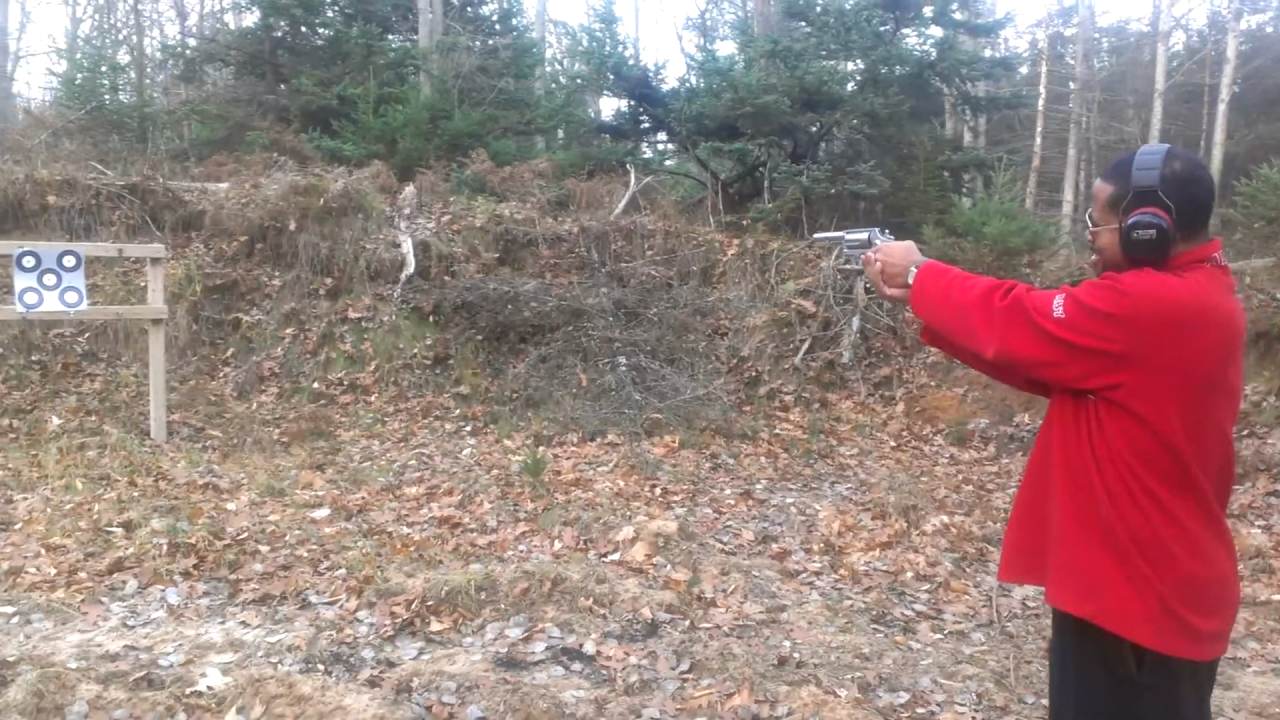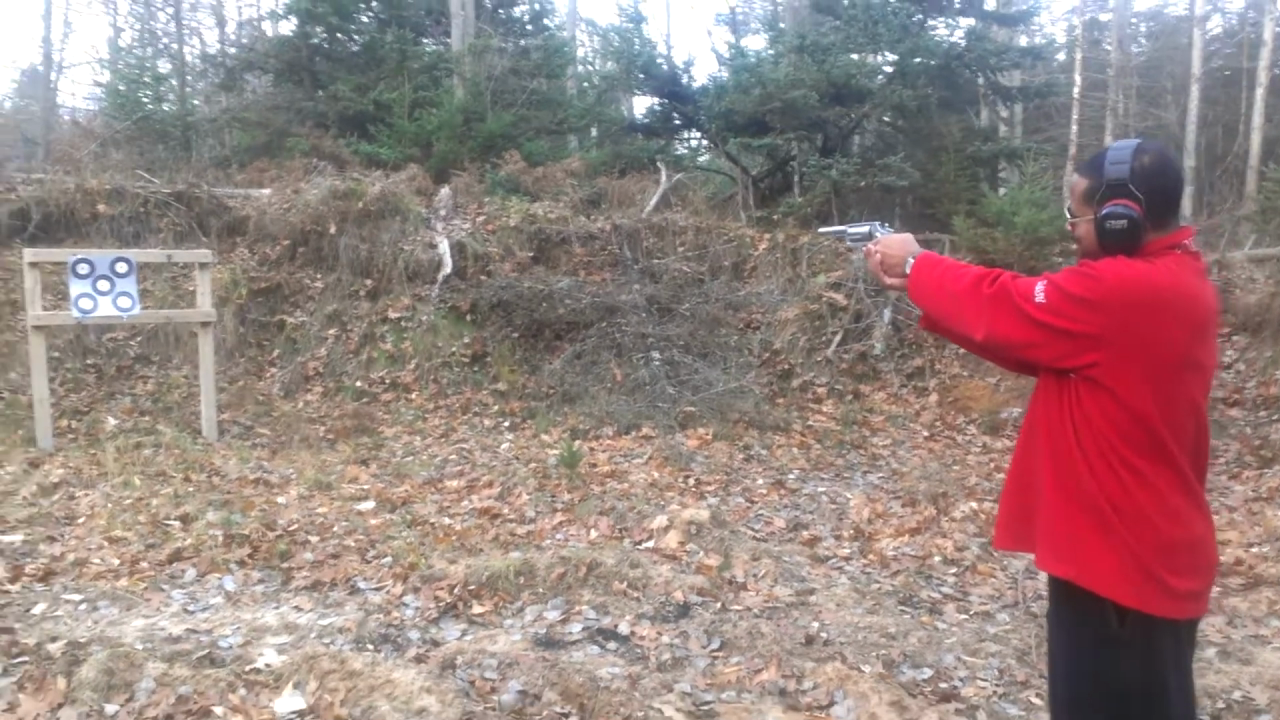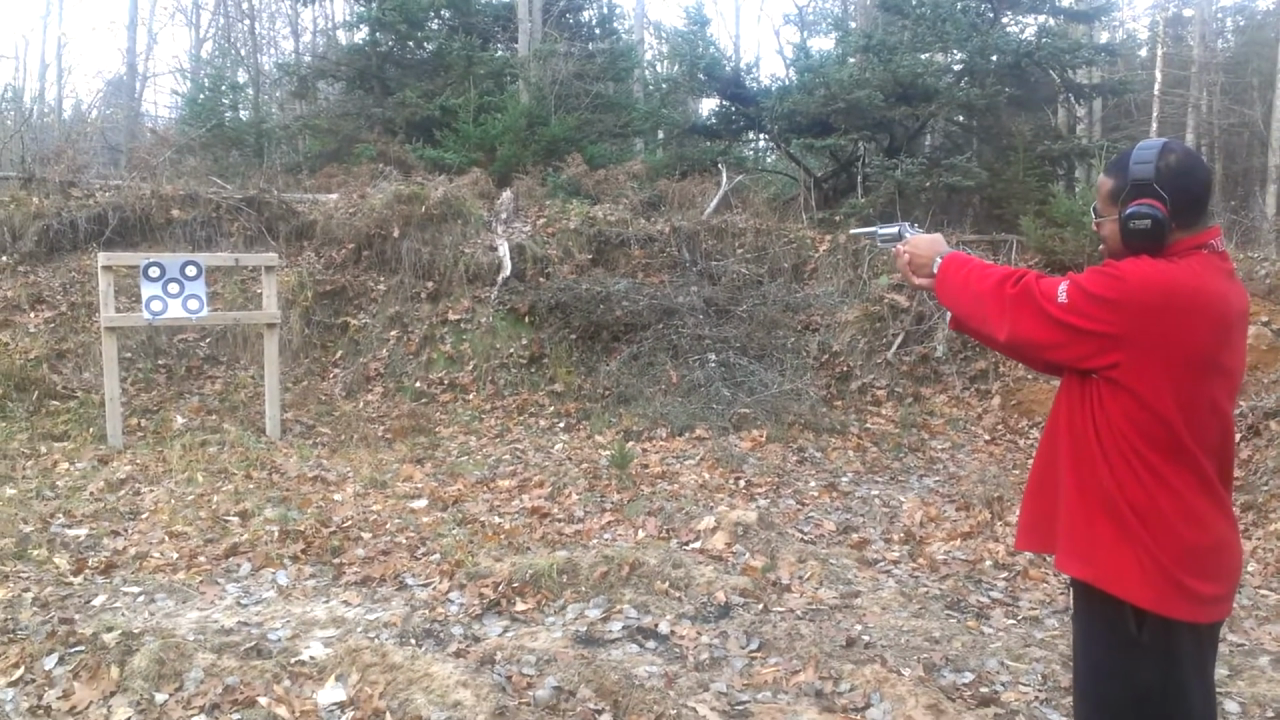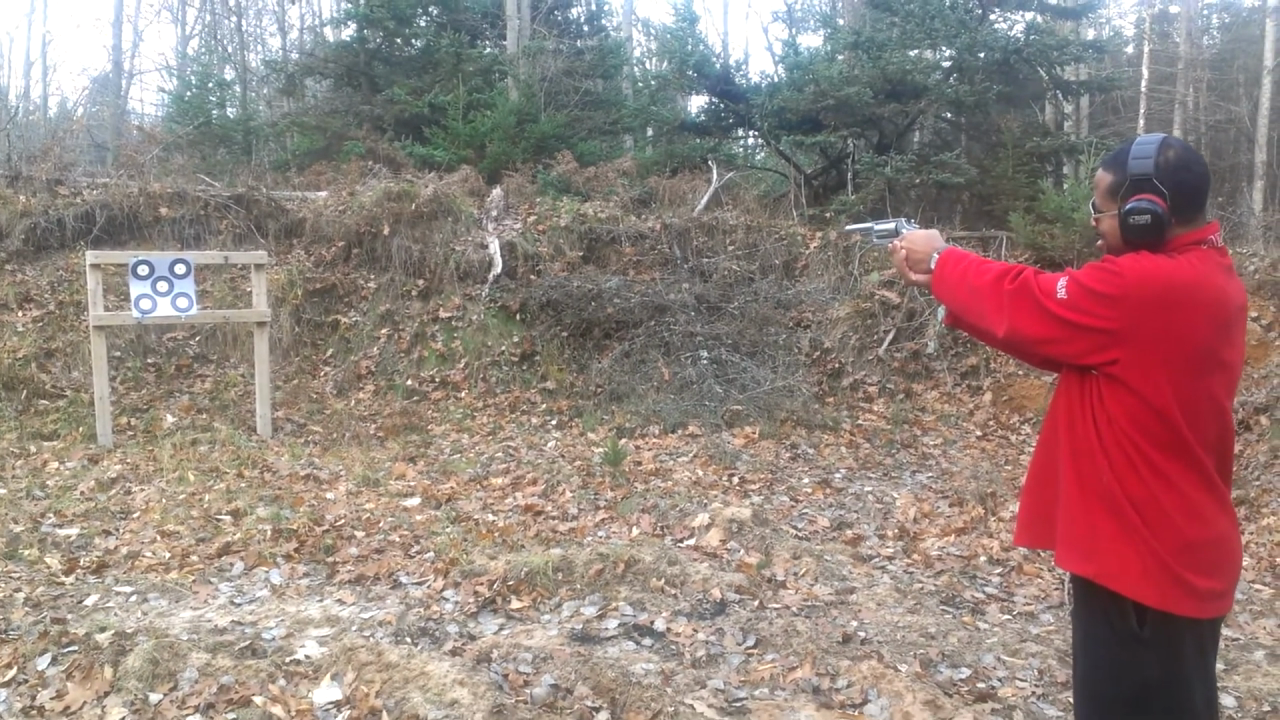
dt=1s
person 1, frame 1
left shoulder: (1149, 309)
right shoulder: (1190, 295)
left elbow: (1017, 323)
right elbow: (1045, 349)
left wrist: (917, 274)
right wrist: (922, 295)
left hip: (1142, 598)
right hip: (1152, 584)
person 1, frame 2
left shoulder: (1122, 291)
right shoulder: (1173, 279)
left elbow: (1006, 308)
right elbow: (1036, 327)
left wrist: (915, 264)
right wrist: (921, 283)
left hip: (1125, 561)
right hip: (1146, 551)
person 1, frame 3
left shoulder: (1144, 291)
right shoulder: (1205, 280)
left elbow: (1029, 308)
right elbow: (1062, 326)
left wrist: (943, 263)
right wrist: (950, 283)
left hip: (1147, 563)
right hip: (1178, 556)
person 1, frame 4
left shoulder: (1144, 287)
right shoulder: (1205, 275)
left elbow: (1028, 305)
right elbow: (1060, 323)
left wrist: (939, 260)
right wrist: (947, 281)
left hip: (1149, 560)
right hip: (1175, 550)
